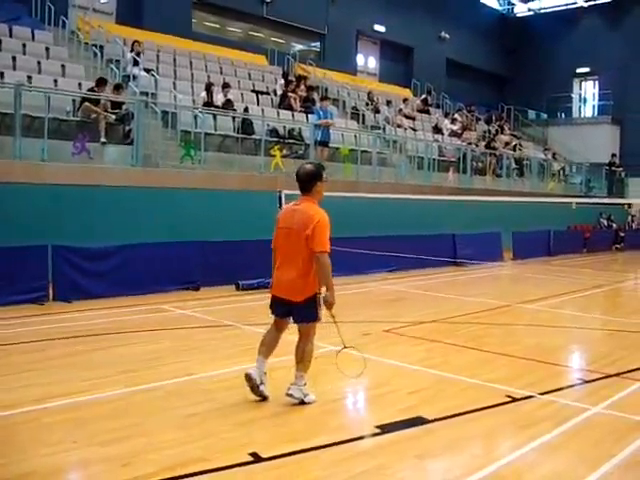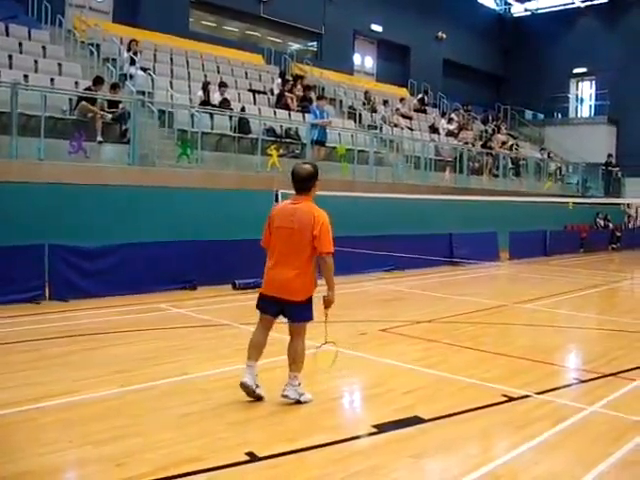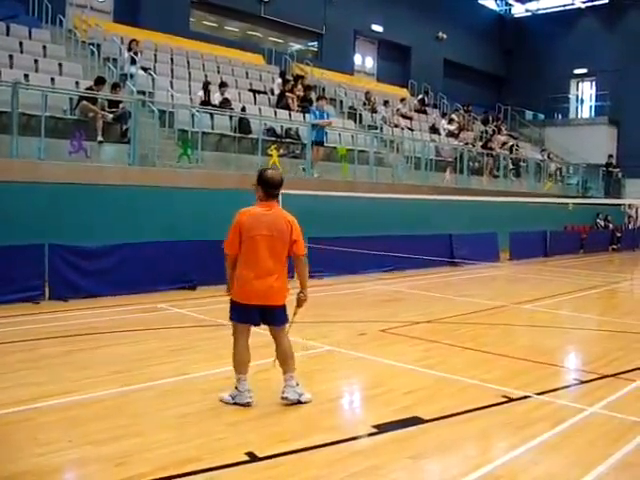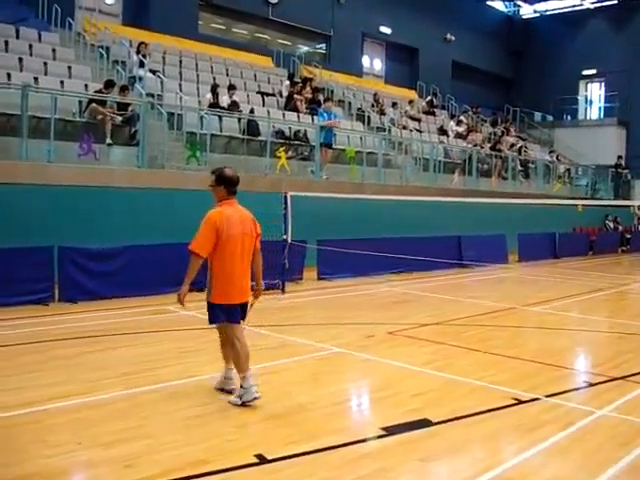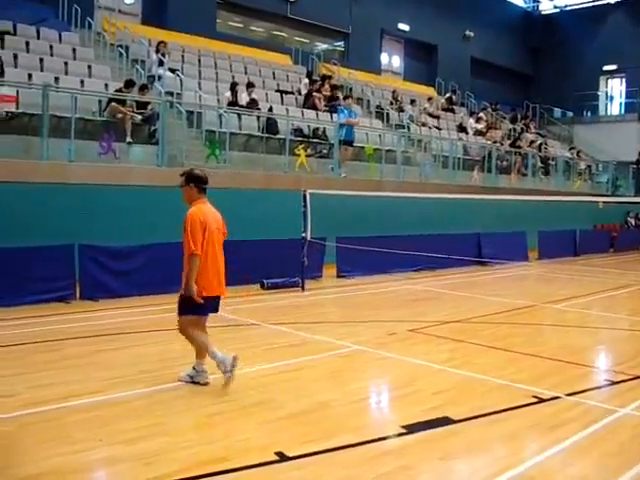
dt=0.4s
person 1, frame 1
left shoulder: (285, 211)
right shoulder: (317, 216)
left elbow: (276, 249)
right elbow: (321, 256)
right wrist: (329, 290)
left hip: (281, 284)
right hip: (304, 287)
left knee: (277, 326)
right knee: (307, 335)
left ankle: (258, 370)
right ankle: (298, 386)
person 1, frame 2
left shoulder: (277, 210)
right shoulder: (318, 216)
left elbow: (267, 246)
right elbow: (325, 257)
right wrist: (330, 289)
left hip: (272, 282)
right hip: (299, 287)
left knee: (263, 326)
right knee: (297, 335)
left ankle: (250, 375)
right ankle: (293, 387)
person 1, frame 3
left shoulder: (244, 216)
right shoulder: (289, 221)
left elbow: (230, 255)
right elbow: (299, 258)
left wrist: (230, 281)
right wrist: (303, 289)
left hip: (245, 290)
right hip: (275, 292)
left knee: (240, 337)
right knee: (281, 338)
left ankle: (242, 391)
right ankle: (291, 388)
person 1, frame 4
left shoulder: (215, 216)
right shoulder: (248, 216)
left elbow: (199, 254)
right elbow: (257, 253)
left wrist: (186, 285)
right wrist: (258, 281)
left hip: (222, 290)
right hip: (242, 288)
left knee: (233, 336)
right knee: (230, 332)
left ankle: (248, 388)
right ankle: (228, 378)
person 1, frame 5
left shoulder: (195, 214)
right shoulder: (214, 213)
left elbow: (195, 252)
left wrist: (191, 283)
left hip: (199, 284)
right hip: (215, 282)
left knee: (187, 326)
right knee: (198, 325)
left ankle: (223, 359)
right ankle: (200, 371)
